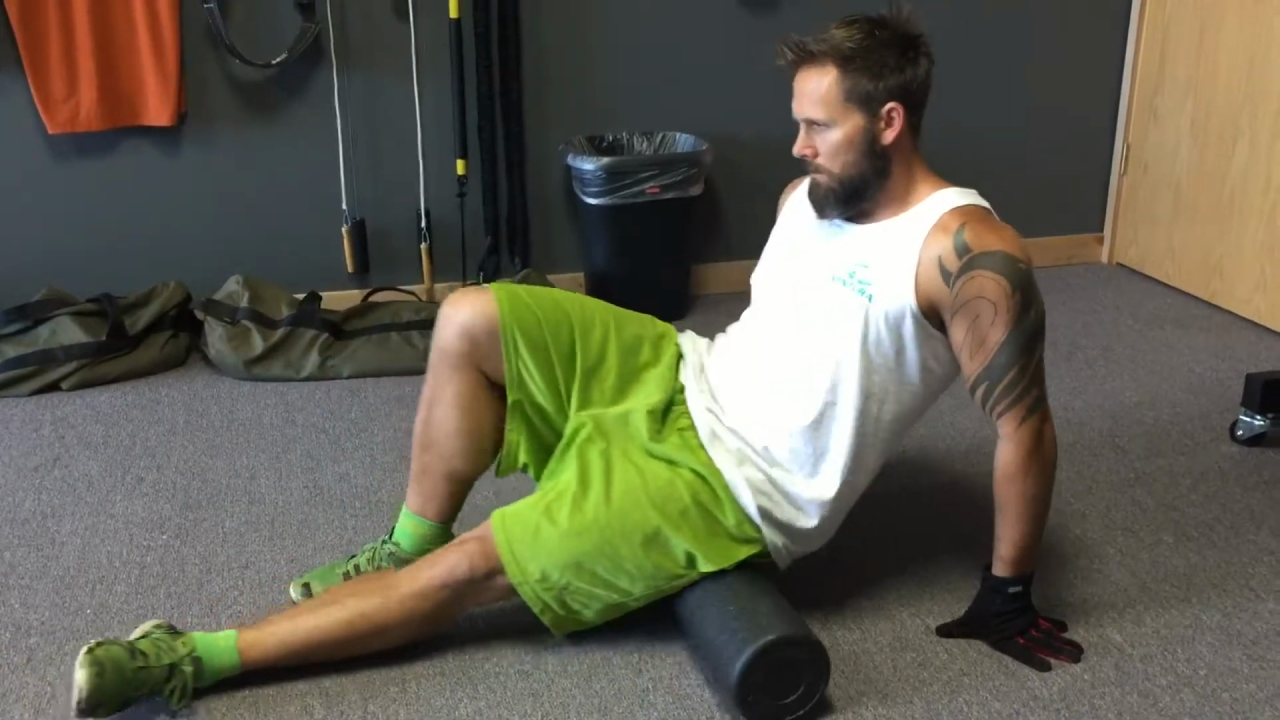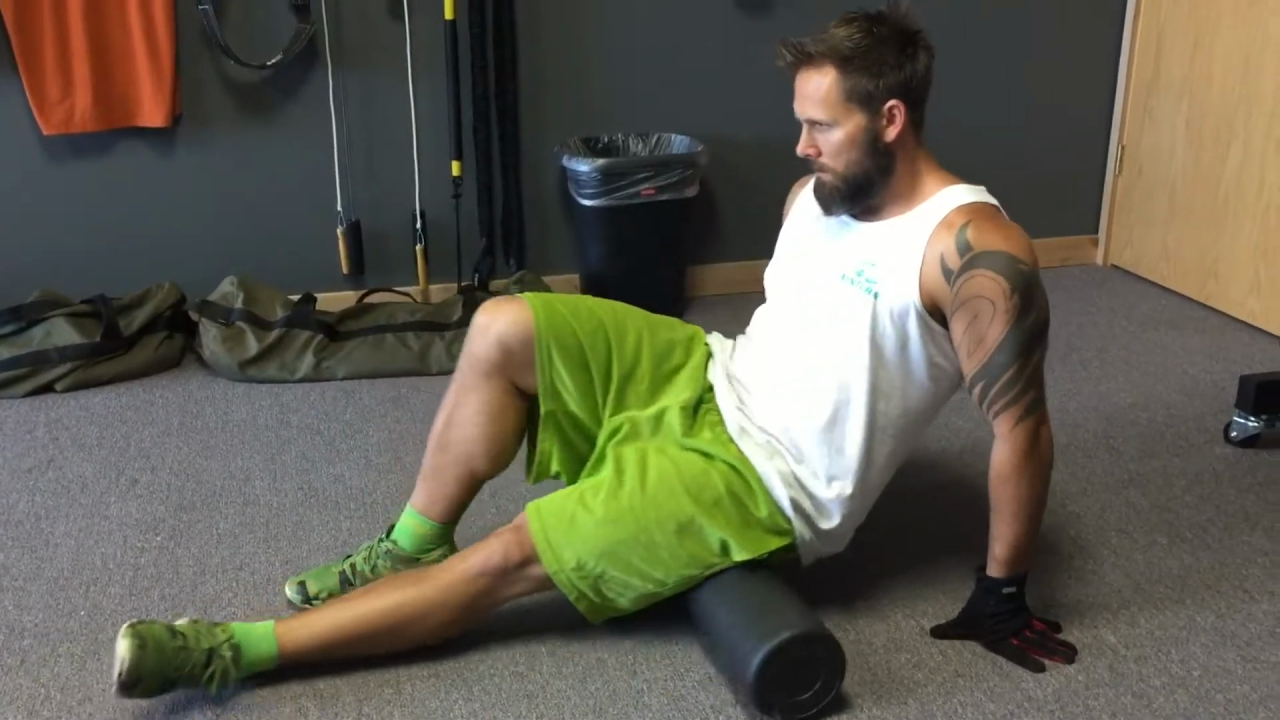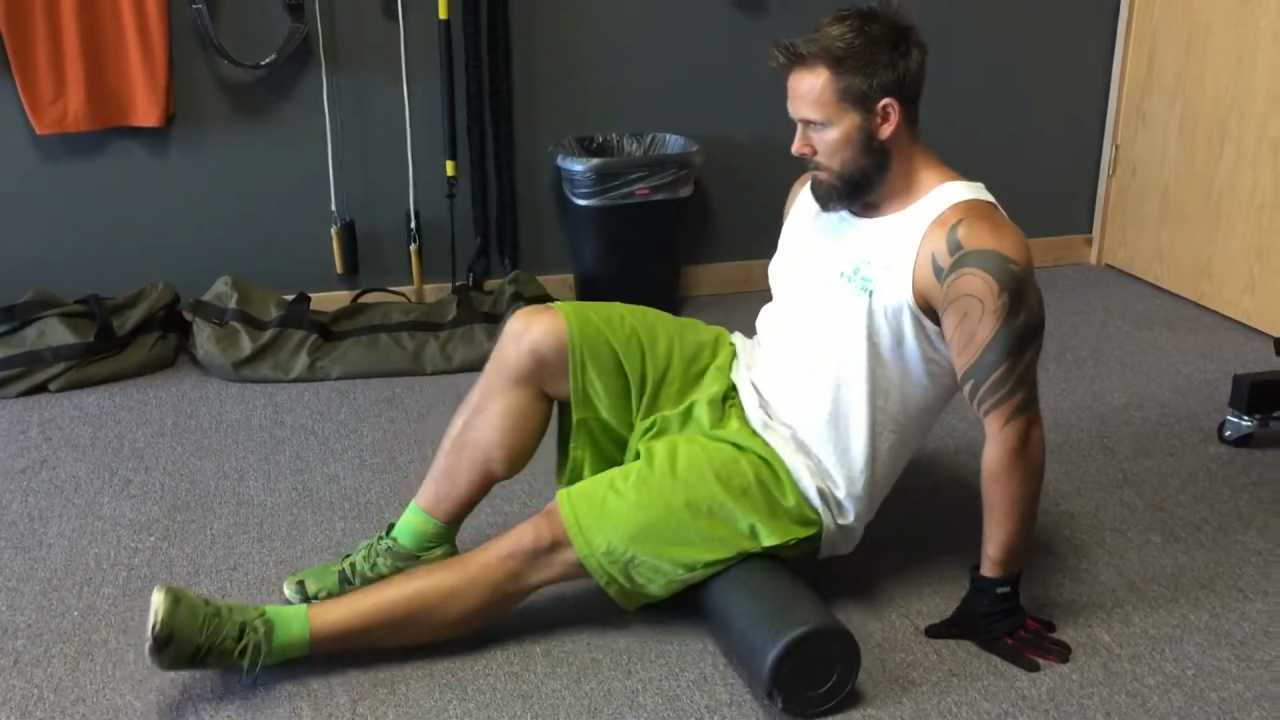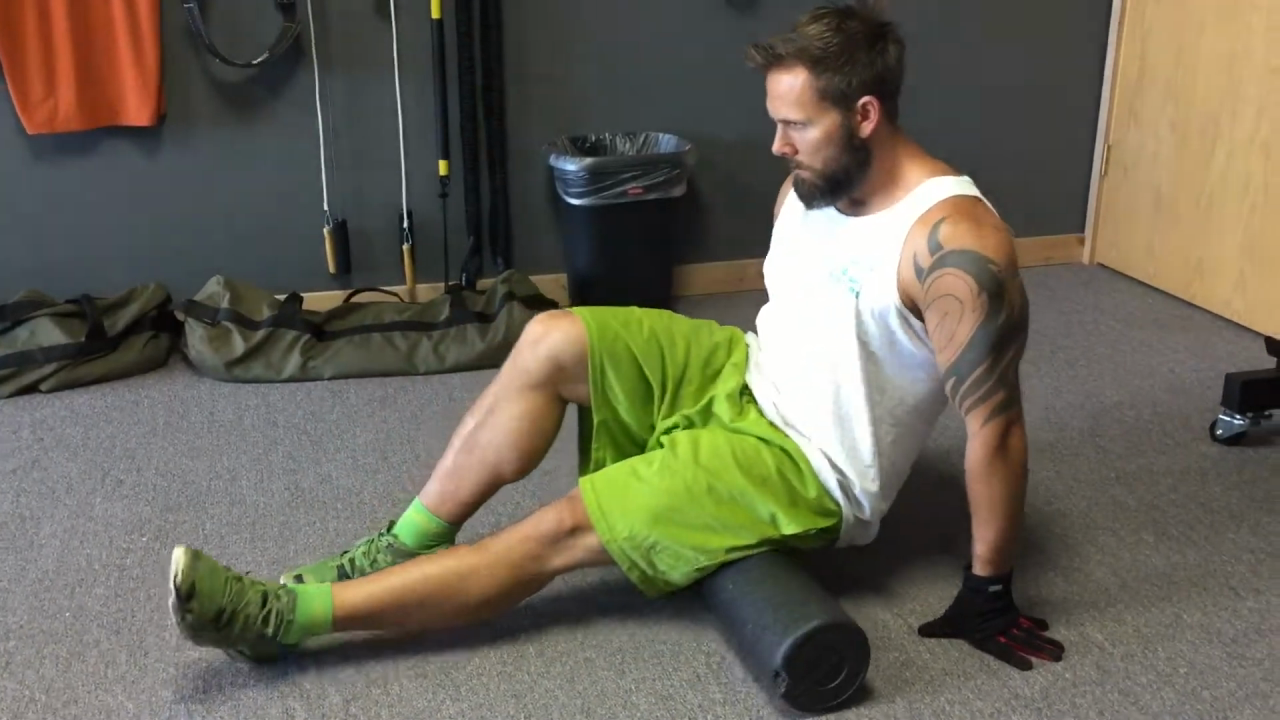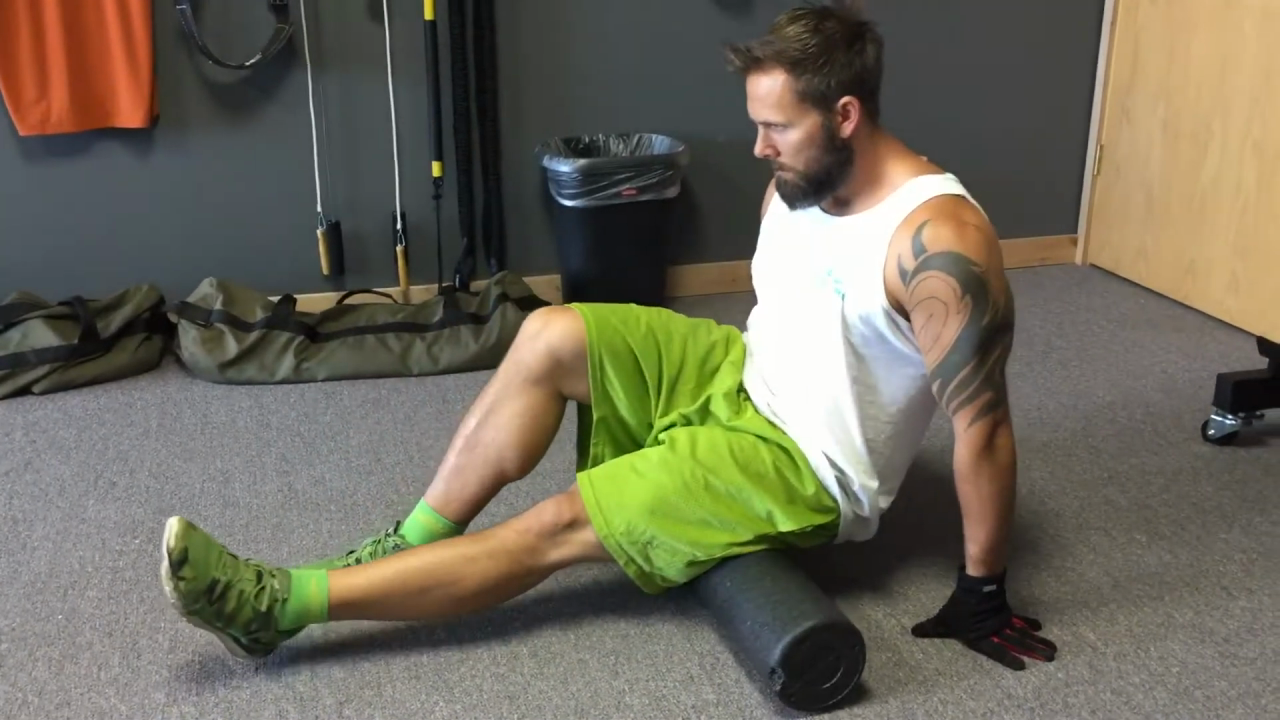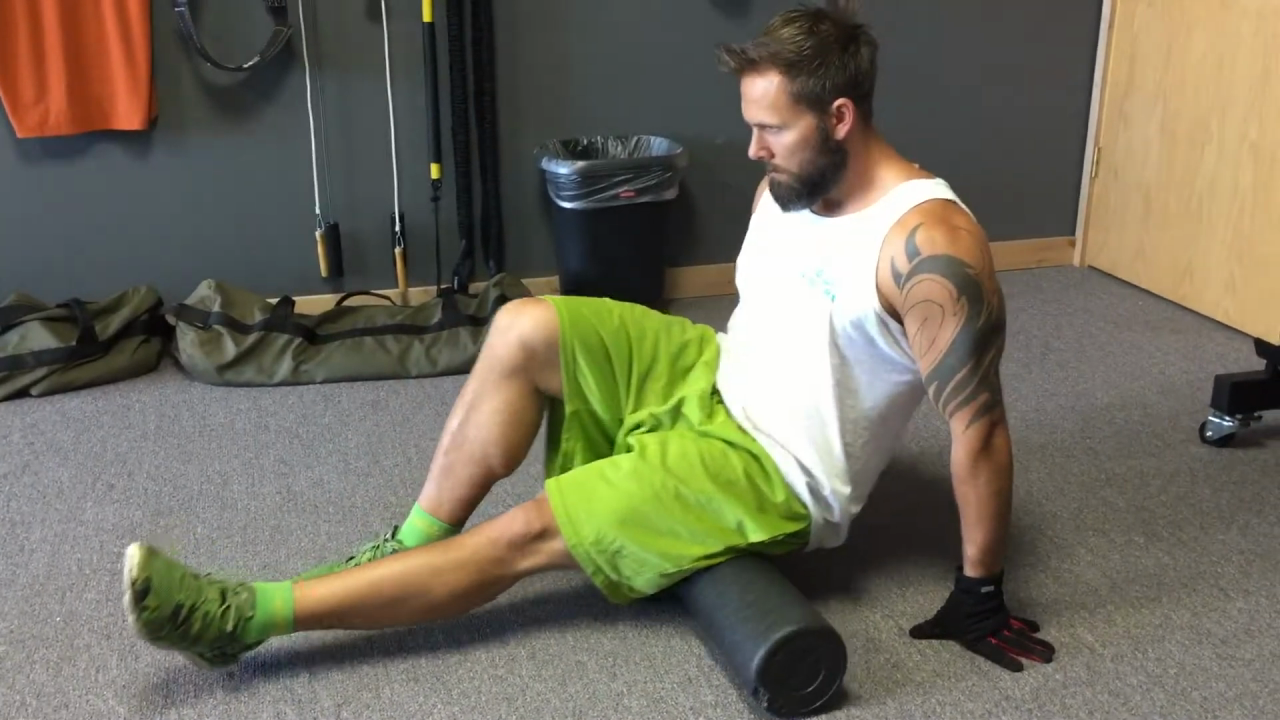
dt=0.2s
person 1, frame 1
left shoulder: (963, 250)
right shoulder: (809, 196)
left elbow: (1024, 426)
left wrist: (1006, 596)
left hip: (729, 485)
right hip: (685, 382)
left knee: (475, 567)
right knee: (471, 322)
right ankle: (408, 546)
person 1, frame 2
left shoulder: (970, 247)
right shoulder: (817, 196)
left elbow: (1021, 427)
left wrist: (1001, 596)
left hip: (760, 481)
right hip: (712, 382)
left knee: (510, 559)
right knee: (505, 329)
left ankle: (238, 651)
right ankle: (410, 550)
person 1, frame 3
left shoulder: (966, 244)
right shoulder: (818, 190)
left elbow: (1011, 426)
left wrist: (995, 596)
left hip: (785, 475)
right hip: (732, 381)
left knee: (539, 545)
right knee: (535, 337)
left ankle: (267, 635)
right ankle: (410, 549)
person 1, frame 4
left shoulder: (951, 241)
right shoulder: (808, 187)
left elbow: (995, 427)
left wrist: (988, 596)
left hip: (806, 470)
right hip: (747, 379)
left knee: (562, 532)
right knee: (552, 344)
left ankle: (291, 616)
right ankle: (409, 546)
person 1, frame 5
left shoulder: (935, 241)
right shoulder: (798, 183)
left elbow: (982, 428)
left wrist: (982, 596)
left hip: (806, 469)
right hip: (744, 378)
left knee: (560, 526)
right knee: (552, 339)
left ankle: (285, 602)
right ankle: (415, 542)
person 1, frame 6
left shoulder: (926, 243)
right shoulder: (787, 185)
left elbow: (978, 427)
left wrist: (980, 596)
left hip: (777, 474)
right hip: (718, 381)
left knee: (525, 536)
right knee: (526, 329)
left ankle: (249, 614)
right ankle: (413, 547)
